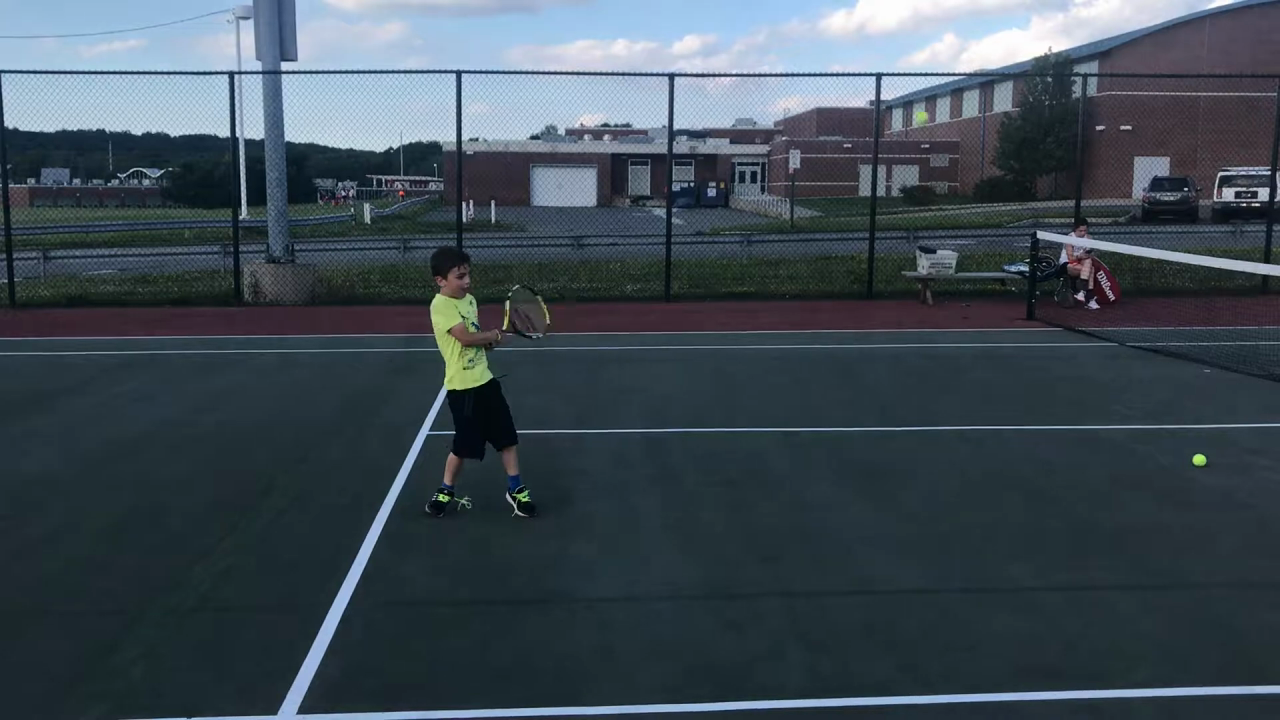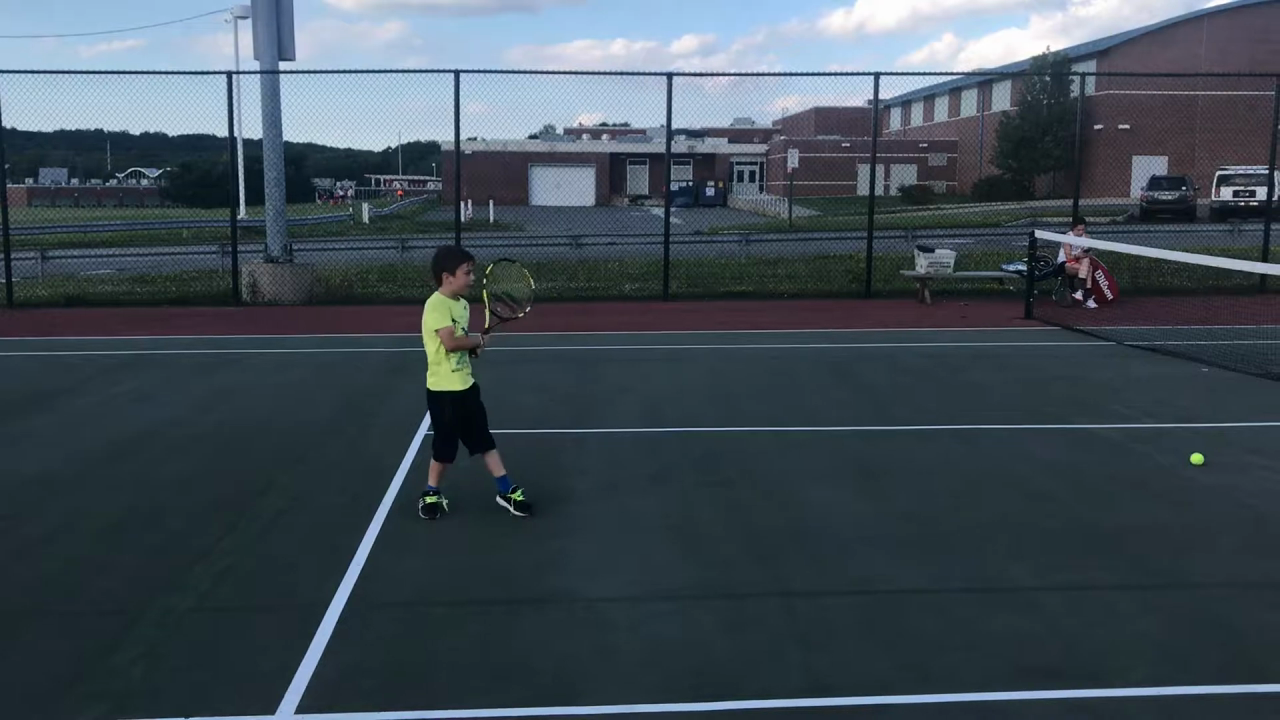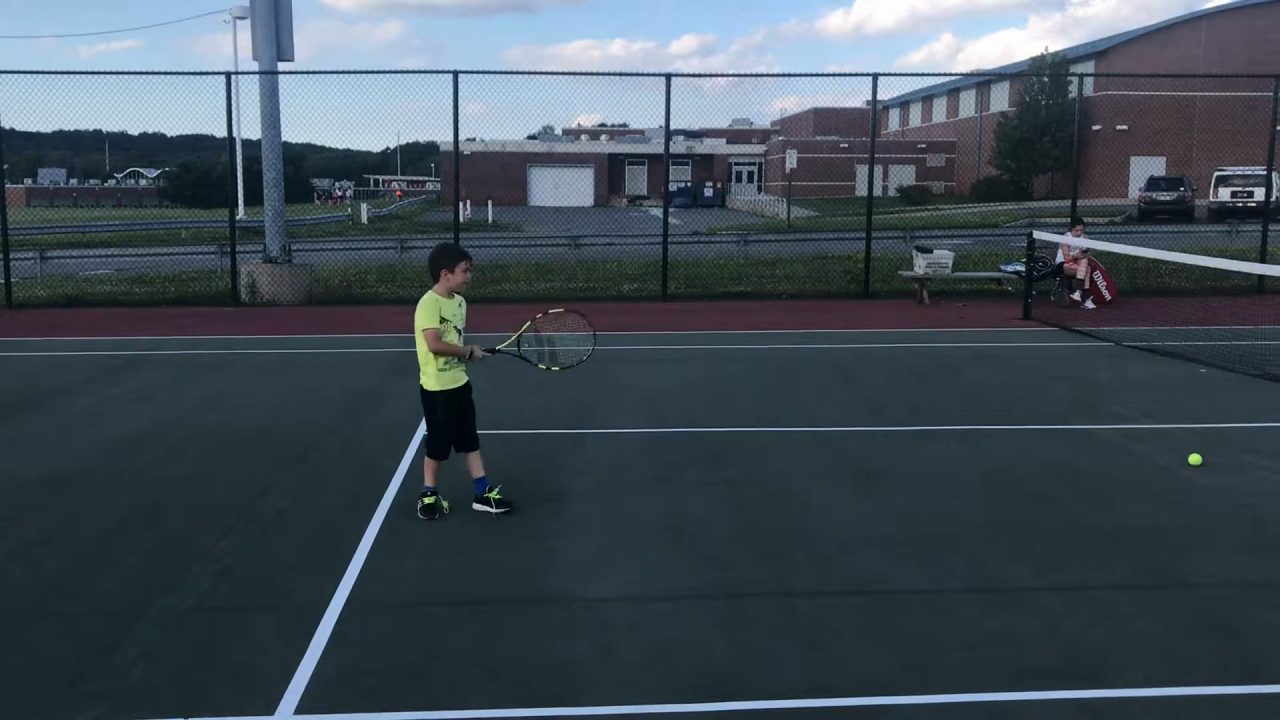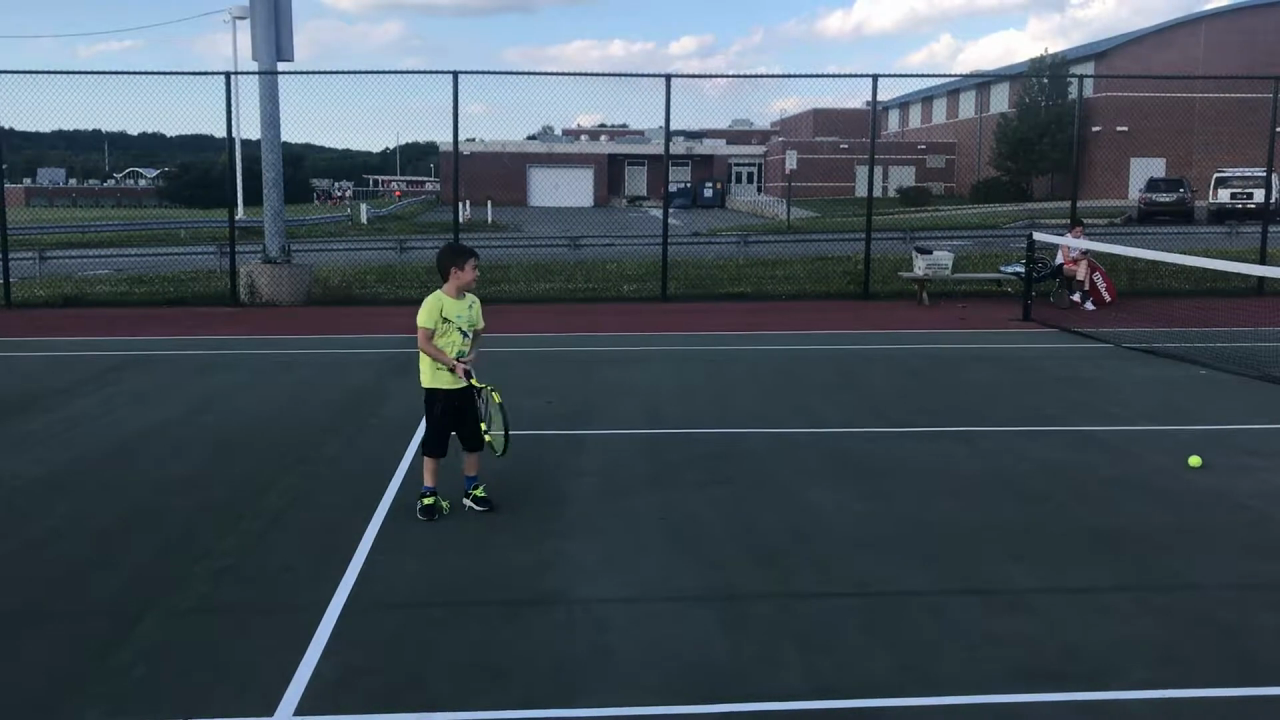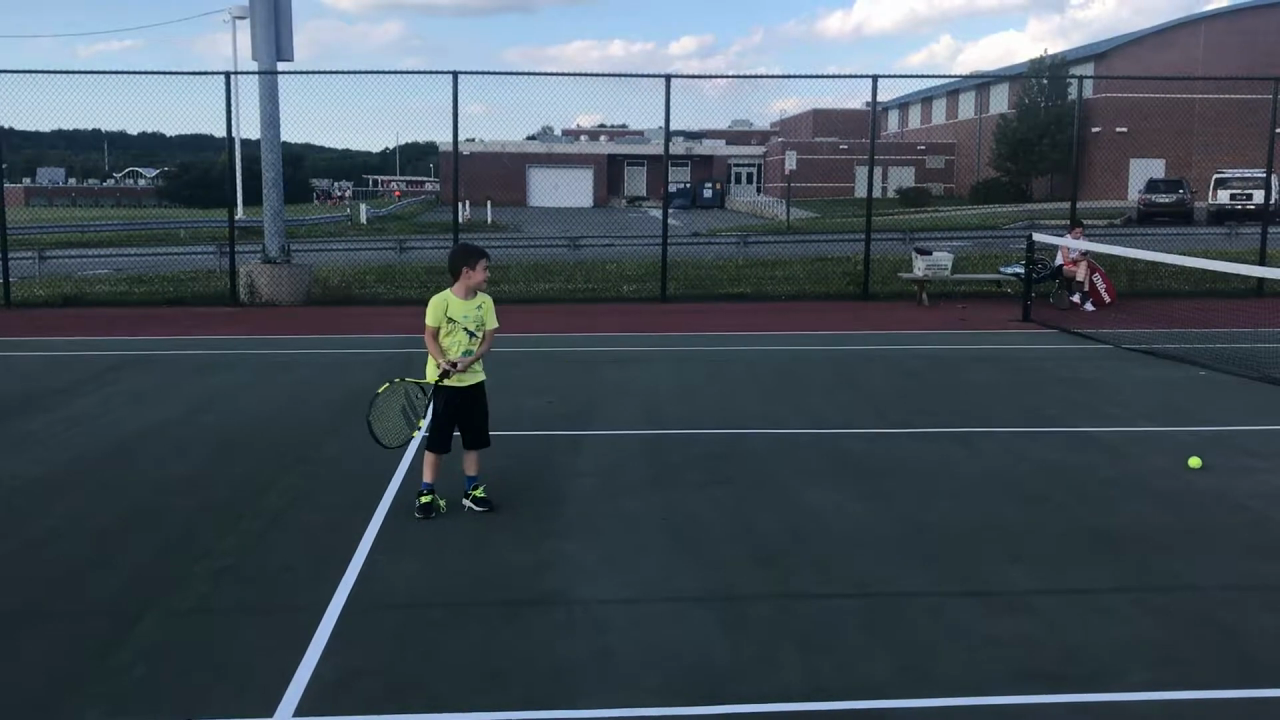
dt=0.2s
person 1, frame 1
left shoulder: (469, 298)
right shoulder: (441, 304)
right elbow: (466, 337)
left wrist: (486, 339)
right wrist: (495, 335)
left hip: (485, 380)
right hip: (463, 386)
left knee: (507, 436)
right knee: (465, 444)
left ankle: (516, 489)
right ankle: (445, 491)
person 1, frame 2
left shoulder: (462, 303)
right shoulder: (436, 304)
right elbow: (450, 342)
left wrist: (472, 344)
right wrist: (477, 340)
left hip: (466, 385)
right hip: (444, 390)
left knee: (484, 440)
right knee: (444, 447)
left ankle: (507, 491)
right ankle: (431, 494)
person 1, frame 3
left shoulder: (459, 301)
right shoulder: (429, 303)
right elbow: (434, 344)
left wrist: (466, 352)
right wrist: (468, 351)
left hip: (460, 382)
right hip: (436, 388)
left knee: (470, 440)
right knee: (437, 444)
left ankle: (483, 492)
right ankle: (429, 495)
person 1, frame 4
left shoulder: (473, 302)
right shoulder: (433, 303)
right elbow: (424, 343)
left wrist: (468, 358)
right wrist: (452, 363)
left hip: (465, 383)
right hip: (438, 384)
left knee: (473, 439)
right knee: (434, 441)
left ankle: (472, 489)
right ankle: (428, 495)
person 1, frame 5
left shoulder: (485, 301)
right shoulder: (440, 302)
left elbow: (488, 339)
right elbow: (430, 338)
left wrist: (469, 360)
right wrist: (442, 362)
left hip: (473, 380)
right hip: (444, 382)
left knee: (474, 438)
right knee: (437, 438)
left ankle: (472, 489)
right ankle: (426, 493)
